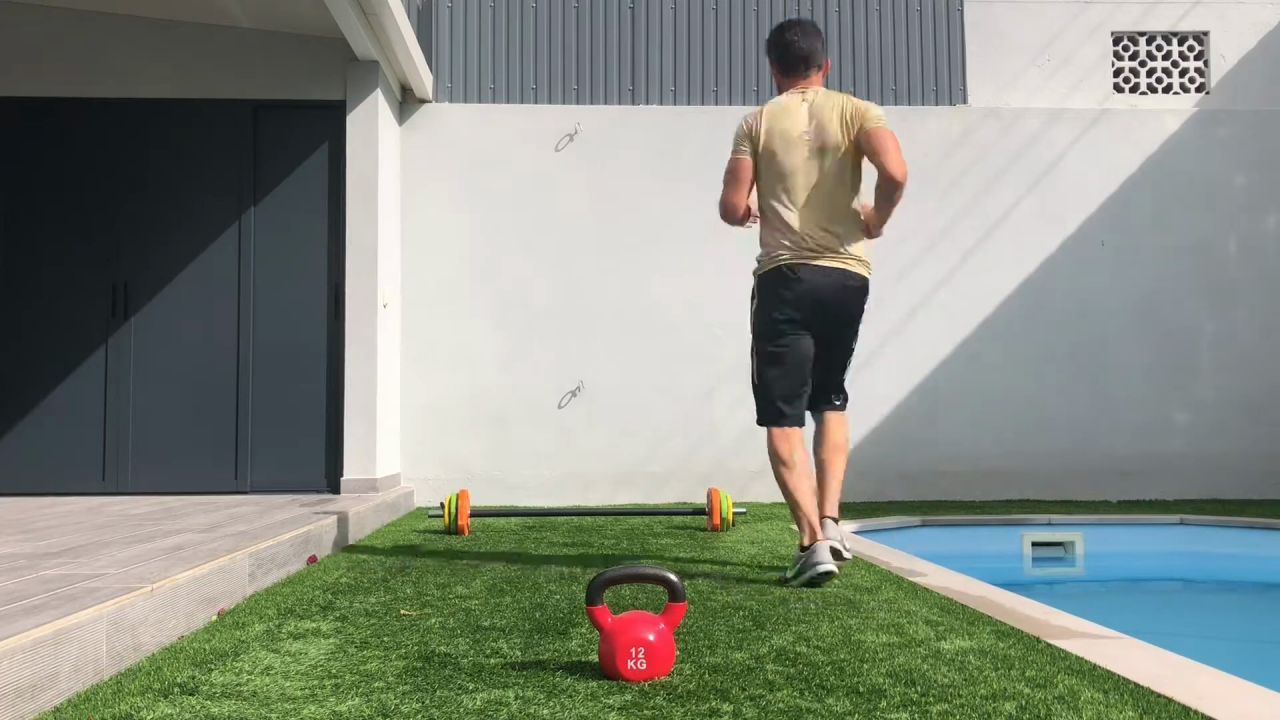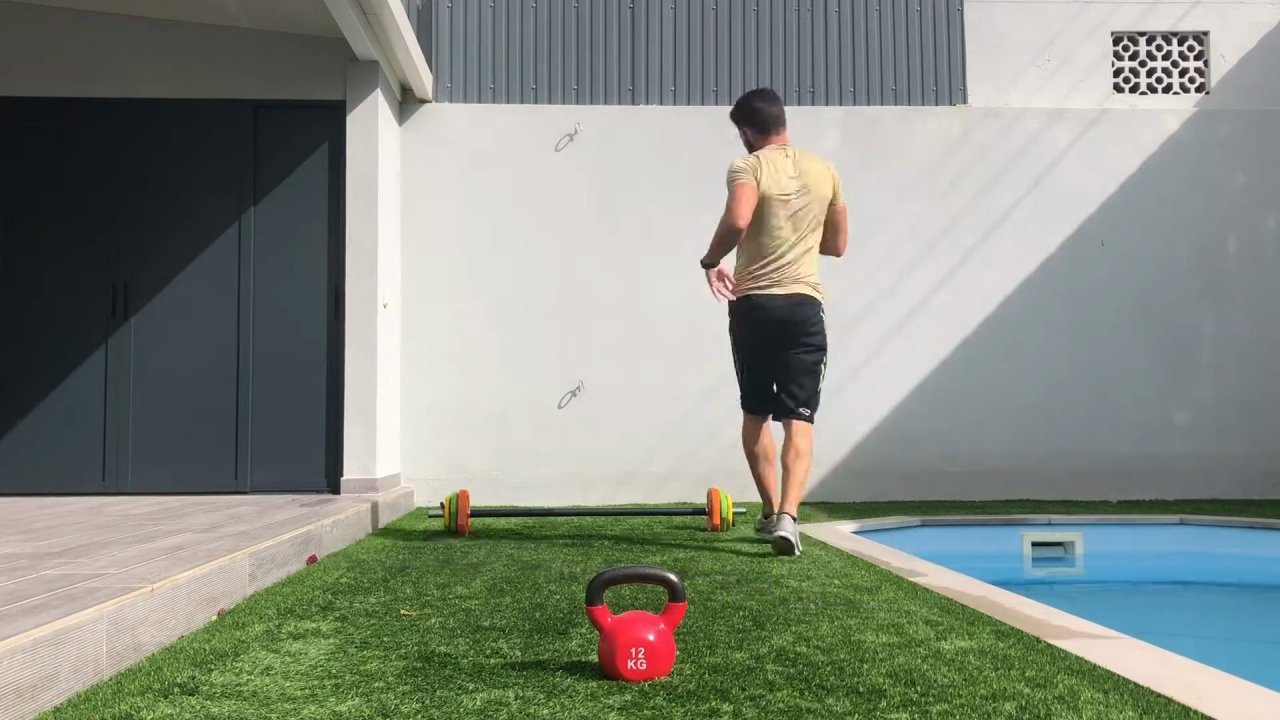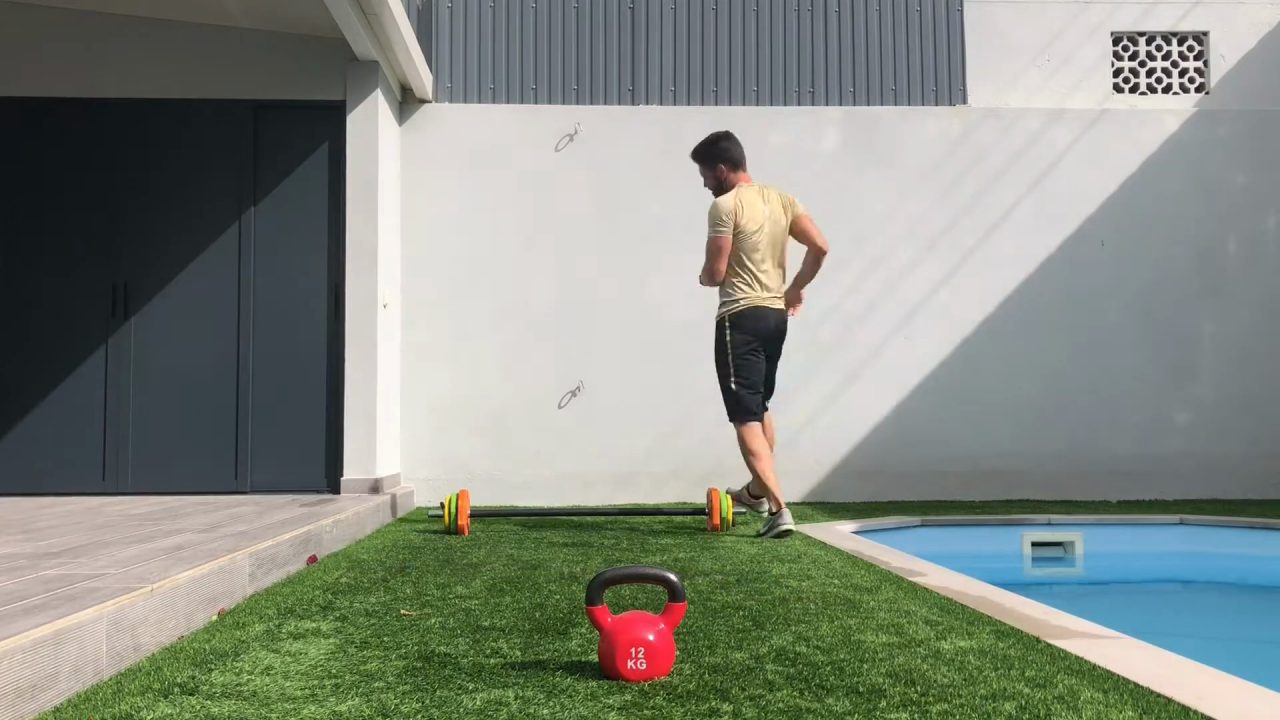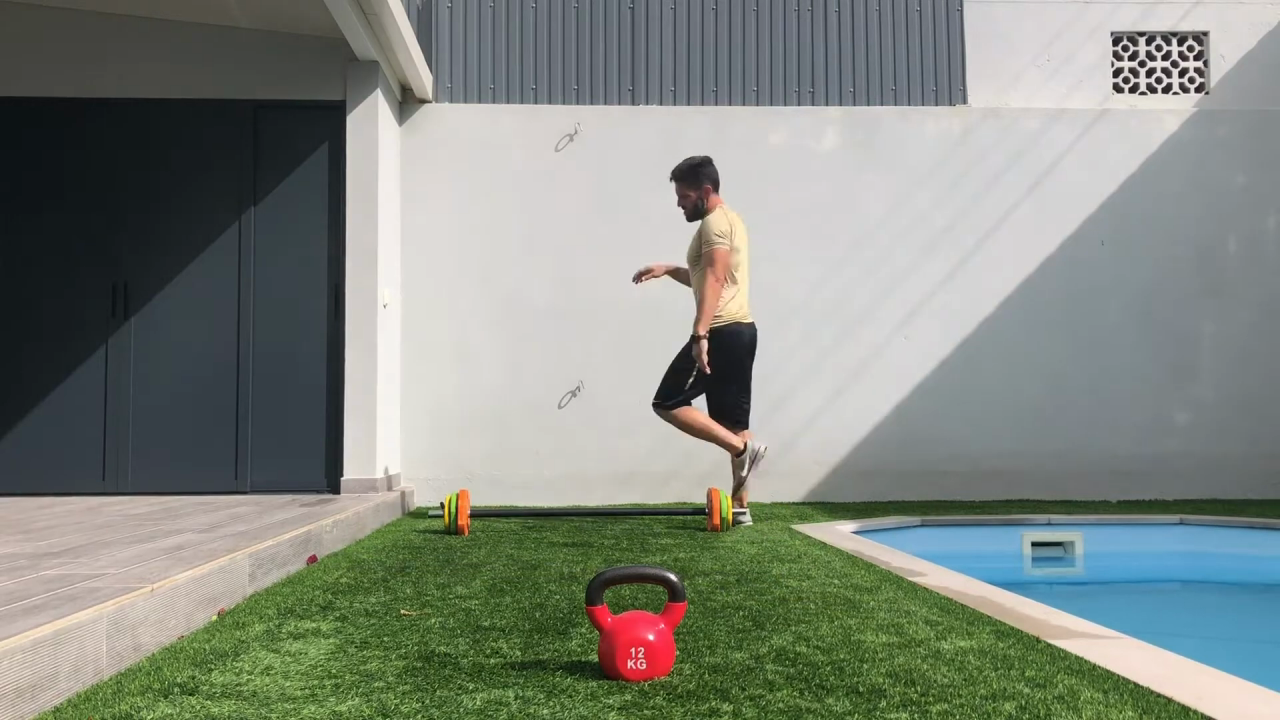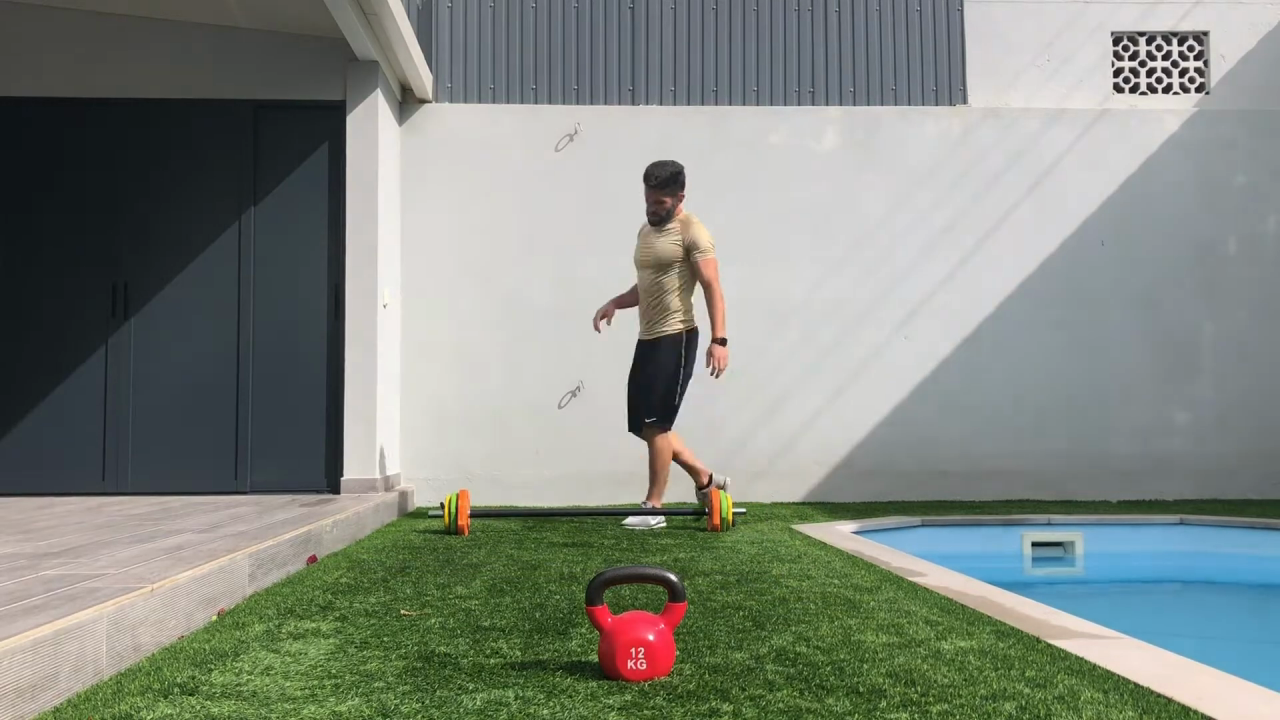
dt=0.2s
person 1, frame 1
left shoulder: (757, 121)
right shoulder: (858, 111)
left elbow: (733, 208)
right elbow: (895, 172)
left wrist: (756, 210)
right wrist: (874, 219)
left hip: (784, 278)
right hip: (847, 277)
left knee: (783, 423)
right knee: (831, 401)
left ankle: (812, 546)
right ankle: (827, 527)
person 1, frame 2
left shoulder: (746, 167)
right shoulder: (824, 172)
left elbow: (737, 219)
right elbow: (837, 244)
left wrist: (711, 263)
left hip: (753, 304)
right hip: (803, 305)
left knee: (757, 412)
right knee: (797, 419)
left ankle: (774, 510)
right ankle: (785, 517)
person 1, frame 3
left shoulder: (724, 206)
right shoulder: (782, 200)
left elbow: (716, 272)
right elbow: (820, 246)
left wrist: (705, 275)
right wrist: (796, 288)
left hip: (740, 318)
right hip: (776, 315)
left knee: (746, 418)
right knee: (759, 407)
left ankle: (779, 510)
right ankle: (757, 491)
person 1, frame 4
left shoulder: (715, 224)
right shoulder: (725, 221)
left elbow: (714, 280)
left wrist: (701, 335)
right wrist: (668, 269)
left hip: (721, 331)
right hip: (739, 330)
left knee: (669, 404)
right knee: (733, 421)
left ankle: (742, 450)
right ankle: (739, 507)
person 1, frame 5
left shoulder: (692, 231)
right shoulder: (646, 231)
left elbow: (712, 287)
left wrist: (719, 340)
right wrist: (613, 303)
left hip: (673, 340)
right hip: (647, 340)
left knee: (656, 425)
right knee: (643, 427)
left ankle: (654, 509)
right ankle: (708, 481)
